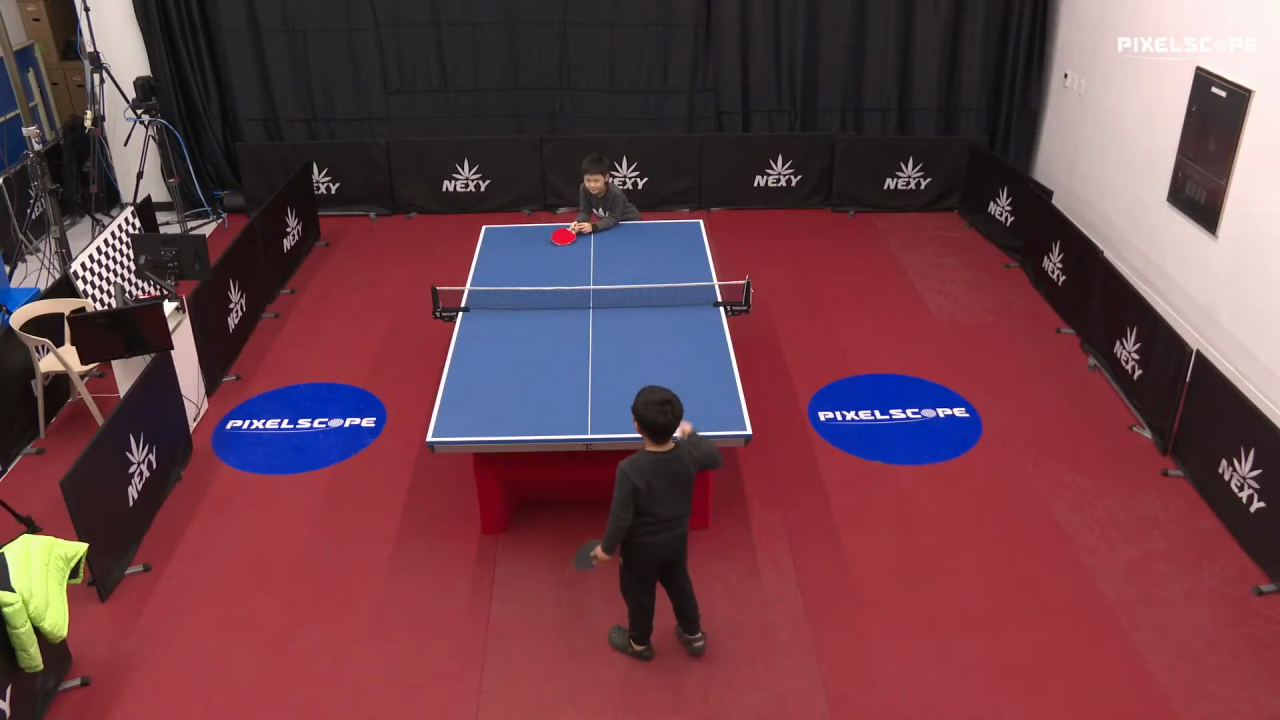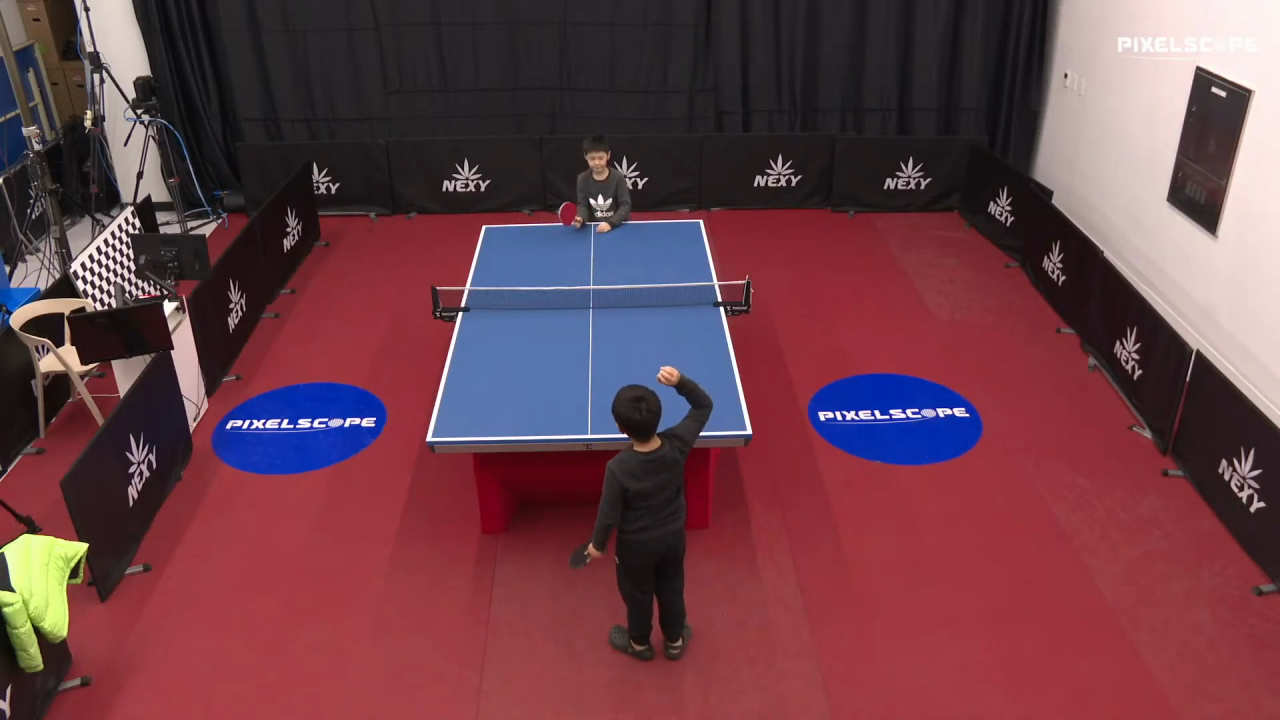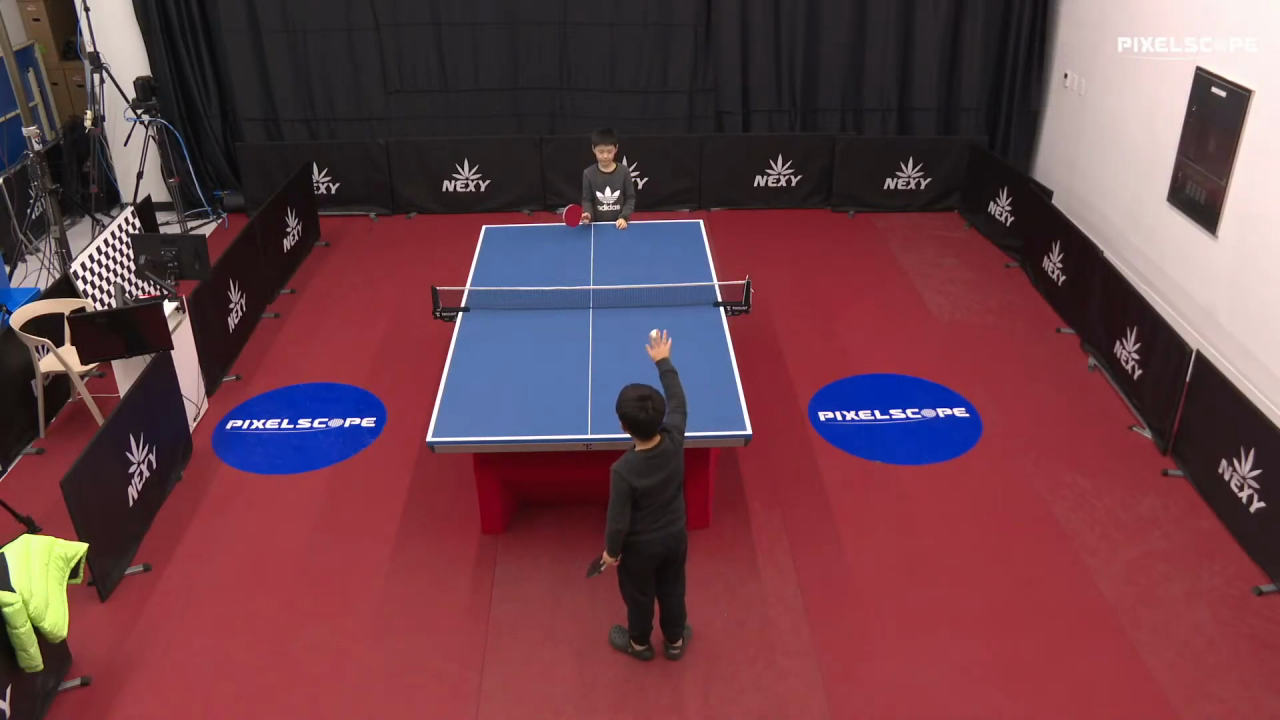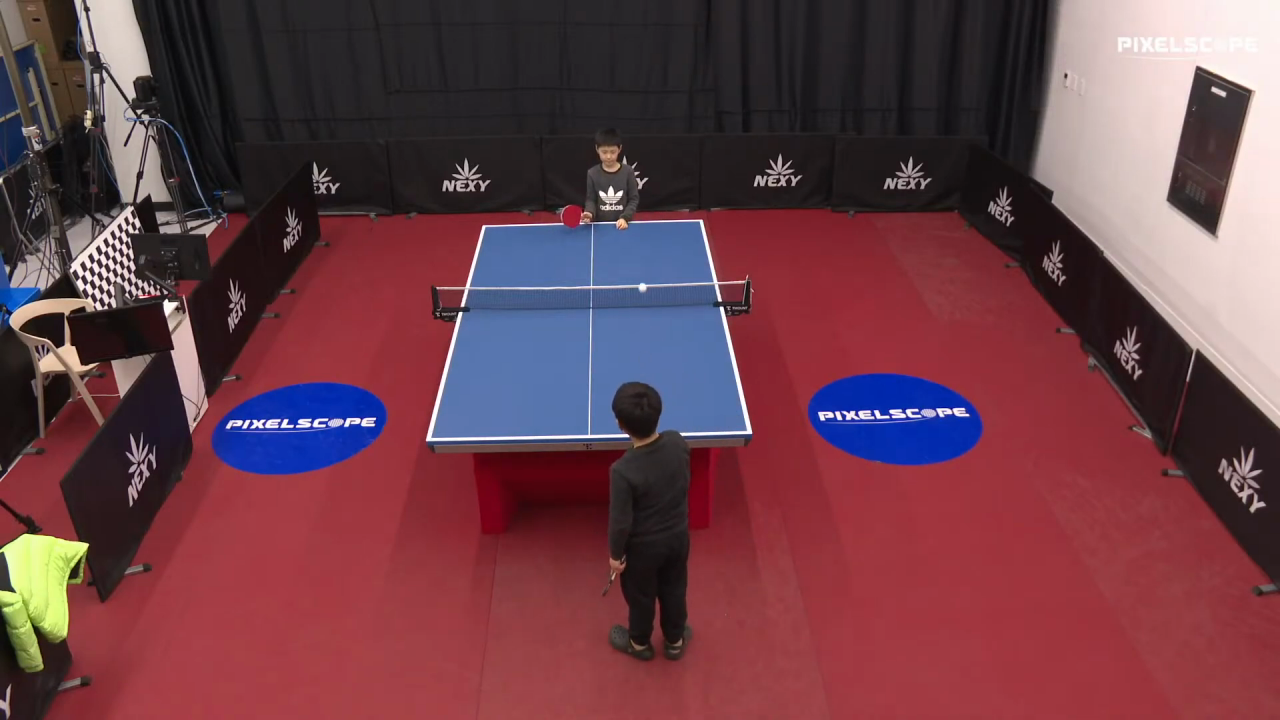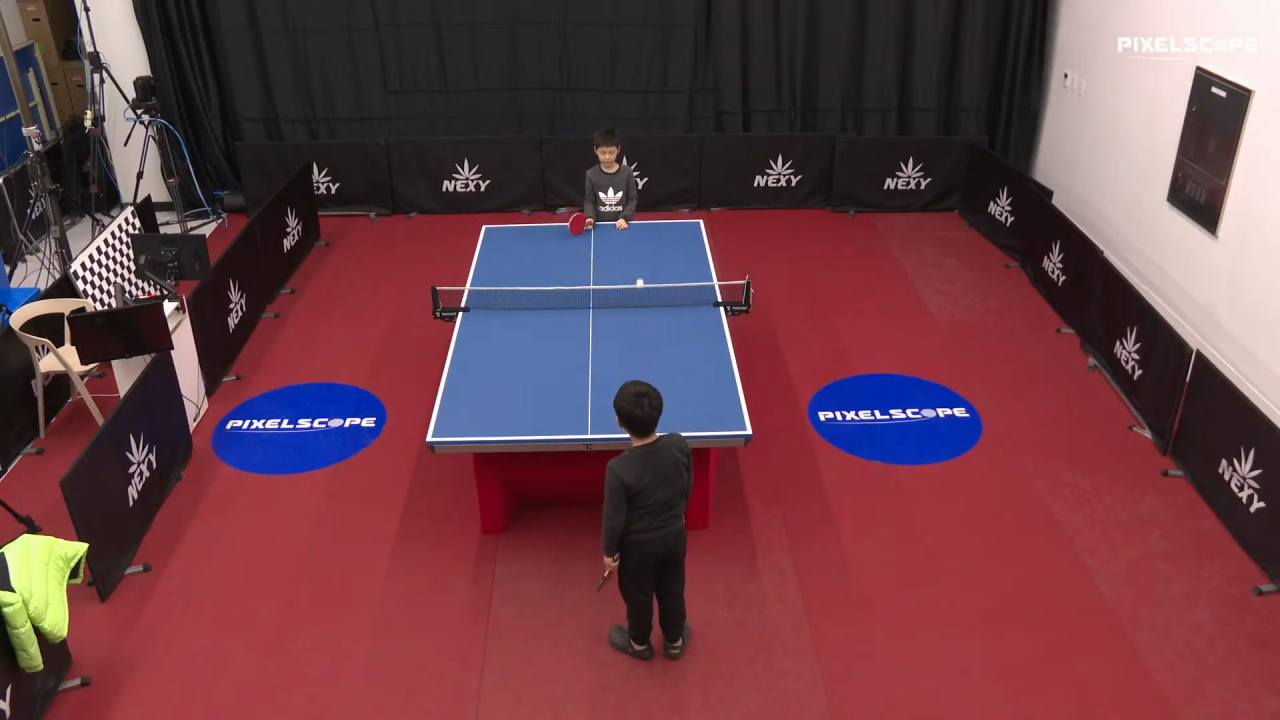
dt=0.5s
person 1, frame 1
left shoulder: (630, 470)
right shoulder: (691, 453)
left elbow: (621, 518)
right elbow: (715, 458)
left wrist: (606, 548)
right wrist: (691, 435)
left hip: (641, 546)
right hip: (677, 538)
left knee: (638, 594)
right knee: (679, 583)
left ankle: (639, 643)
right ankle: (694, 635)
person 1, frame 2
left shoulder: (618, 469)
right shoulder: (677, 445)
left elbow: (609, 515)
right elbow: (704, 405)
left wrist: (597, 544)
right wrist: (680, 381)
left hip: (637, 545)
right hip: (673, 535)
left knee: (638, 595)
right knee: (672, 589)
left ankle: (640, 643)
right ankle: (675, 640)
person 1, frame 3
left shoulder: (623, 470)
right shoulder: (674, 440)
left elbow: (618, 520)
right elbow: (678, 401)
left wrist: (611, 550)
right wrist: (663, 362)
left hip: (640, 546)
right hip: (675, 536)
left knee: (639, 595)
right knee: (673, 590)
left ankle: (639, 643)
right ankle: (675, 640)
person 1, frame 4
left shoulder: (623, 470)
right shoulder: (678, 443)
left elbow: (621, 521)
left wrist: (615, 554)
left hip: (642, 546)
right hip: (678, 535)
left knee: (640, 596)
right knee: (674, 590)
left ankle: (640, 643)
right ankle: (675, 640)
person 1, frame 5
left shoulder: (619, 469)
right shoulder: (679, 445)
left elbow: (614, 518)
right elbow: (687, 486)
left wrist: (609, 551)
left hip: (637, 545)
right hip: (674, 535)
left knee: (638, 595)
right knee: (672, 589)
left ankle: (640, 643)
right ankle: (675, 640)
